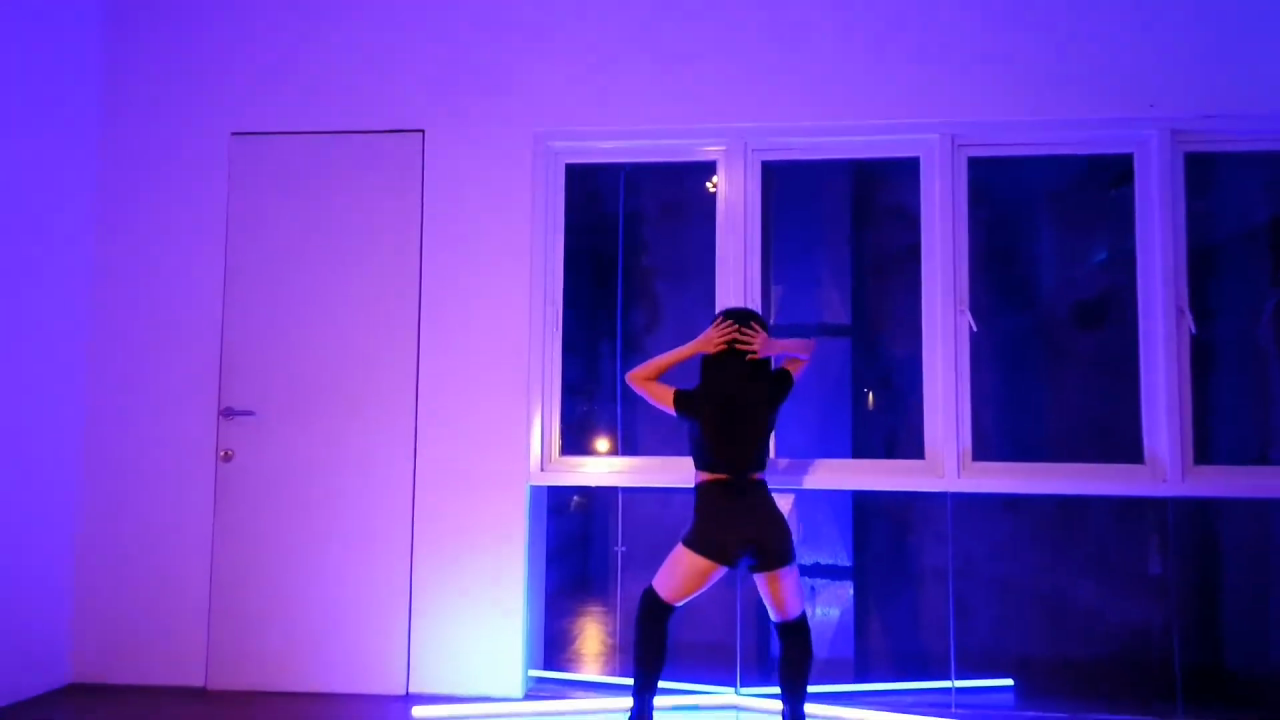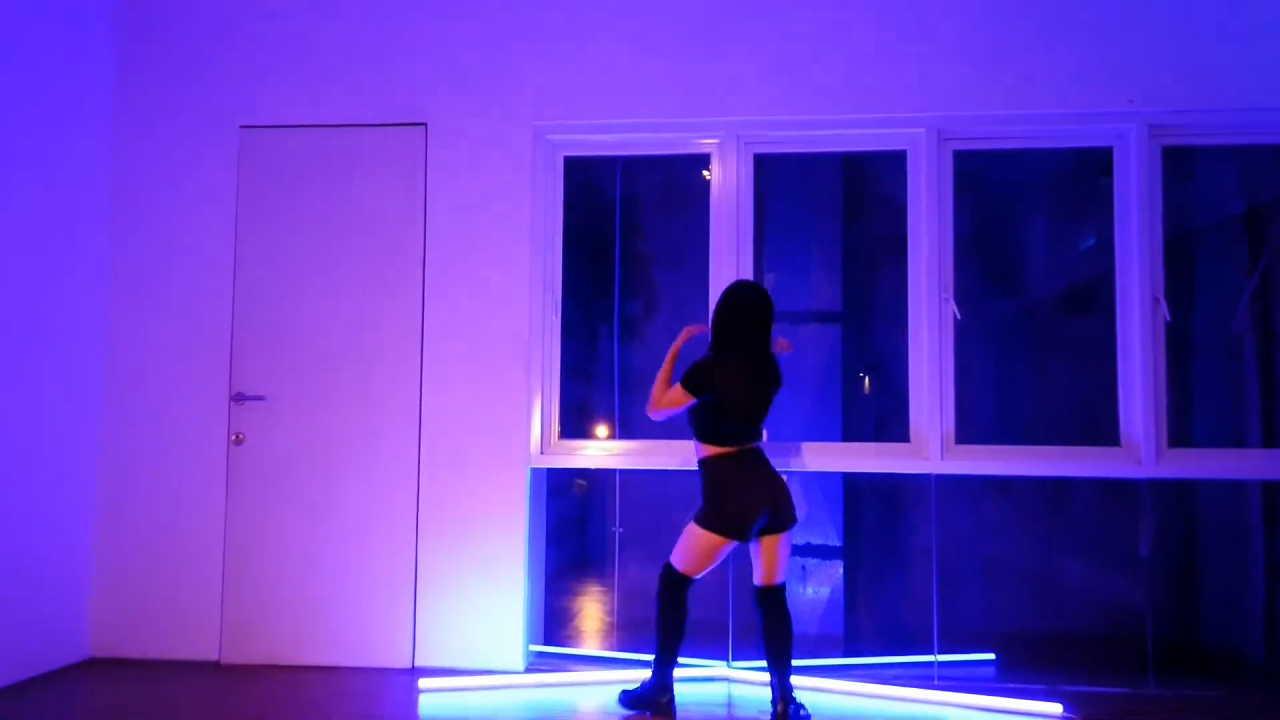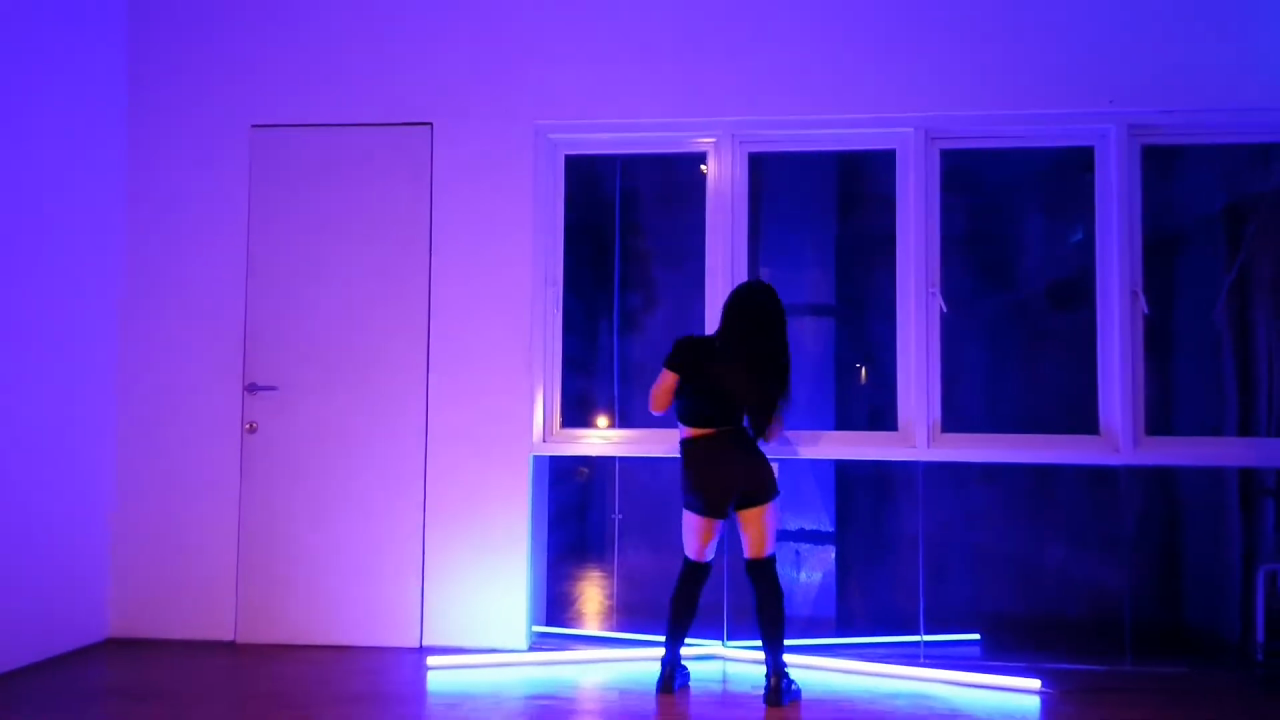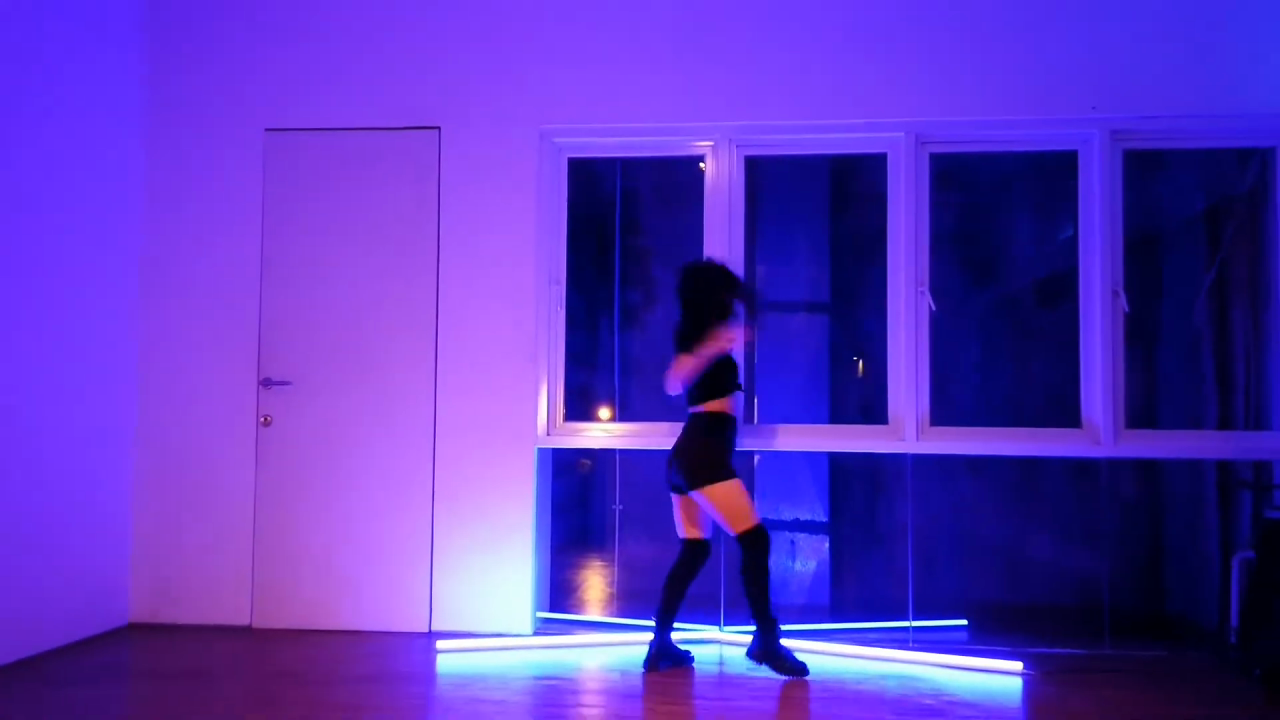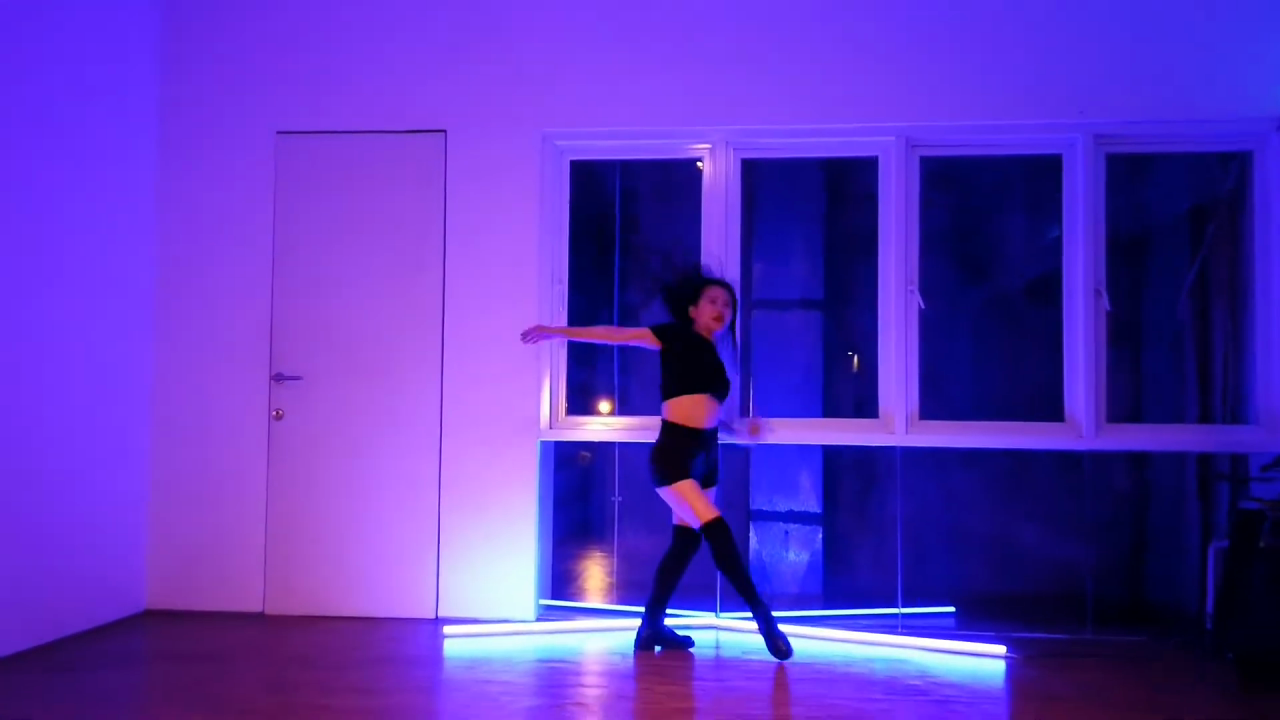
dt=0.2s
person 1, frame 1
left shoulder: (699, 403)
right shoulder: (770, 393)
left elbow: (635, 378)
right elbow: (807, 350)
left wrist: (694, 346)
right wrist: (775, 349)
left hip: (717, 520)
right hip: (766, 520)
left knee: (653, 610)
right knee: (793, 626)
person 1, frame 2
left shoulder: (709, 370)
right shoulder: (766, 370)
left elbow: (656, 410)
left wrist: (673, 351)
right wrist: (777, 347)
left hip: (729, 494)
right hip: (771, 489)
left knee: (674, 583)
right knee: (771, 596)
person 1, frame 3
left shoulder: (689, 349)
right shoulder: (763, 368)
left elbow: (657, 405)
right elbow: (770, 429)
left wrist: (669, 369)
left hip: (704, 473)
right hip: (750, 468)
left knee: (694, 572)
right knee: (763, 572)
left ankle: (671, 667)
right ankle: (776, 676)
person 1, frame 4
left shoulder: (697, 333)
right shoulder: (701, 336)
left elbow: (675, 385)
right elbow: (674, 381)
right wrist: (711, 348)
left hip: (688, 455)
right hip: (707, 453)
left knee: (693, 551)
right knee: (753, 540)
left ankle: (661, 645)
right ankle: (766, 640)
person 1, frame 5
left shoulder: (713, 359)
right shoulder: (677, 338)
right elbow: (617, 335)
left wrist: (738, 426)
left hip: (704, 458)
right hip: (674, 455)
left knee: (687, 541)
right knee: (718, 531)
left ankle: (652, 627)
